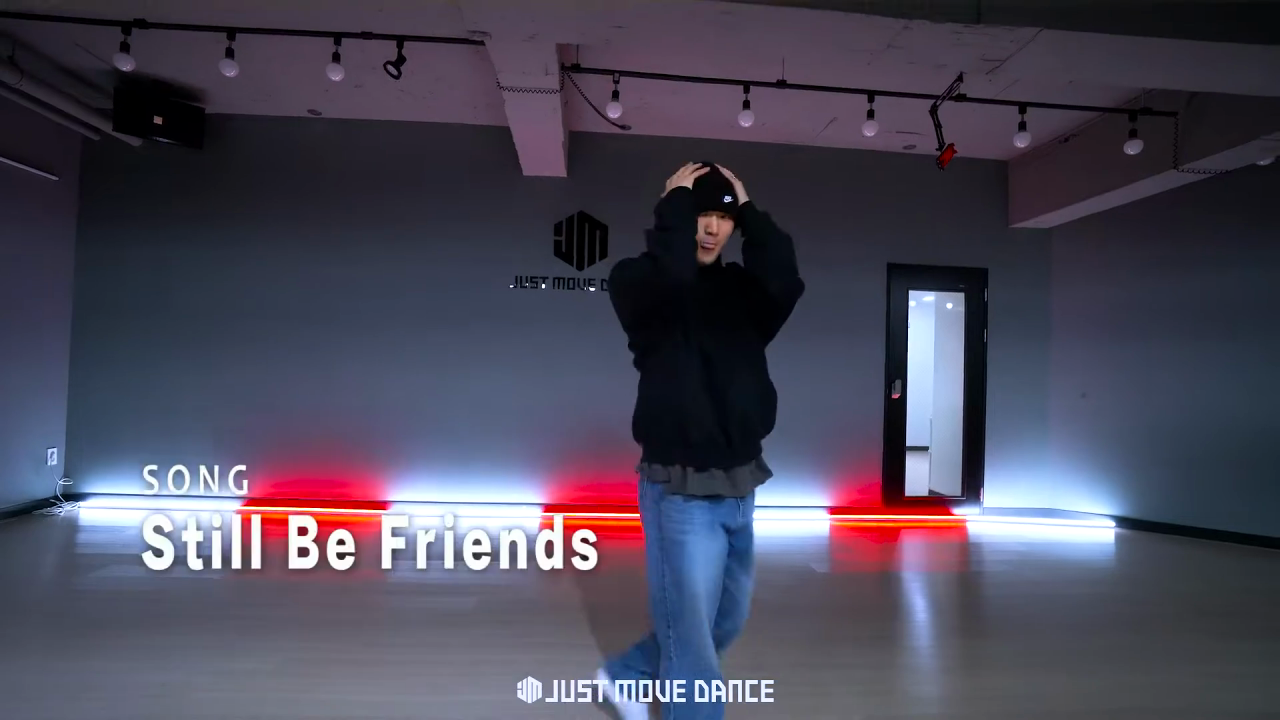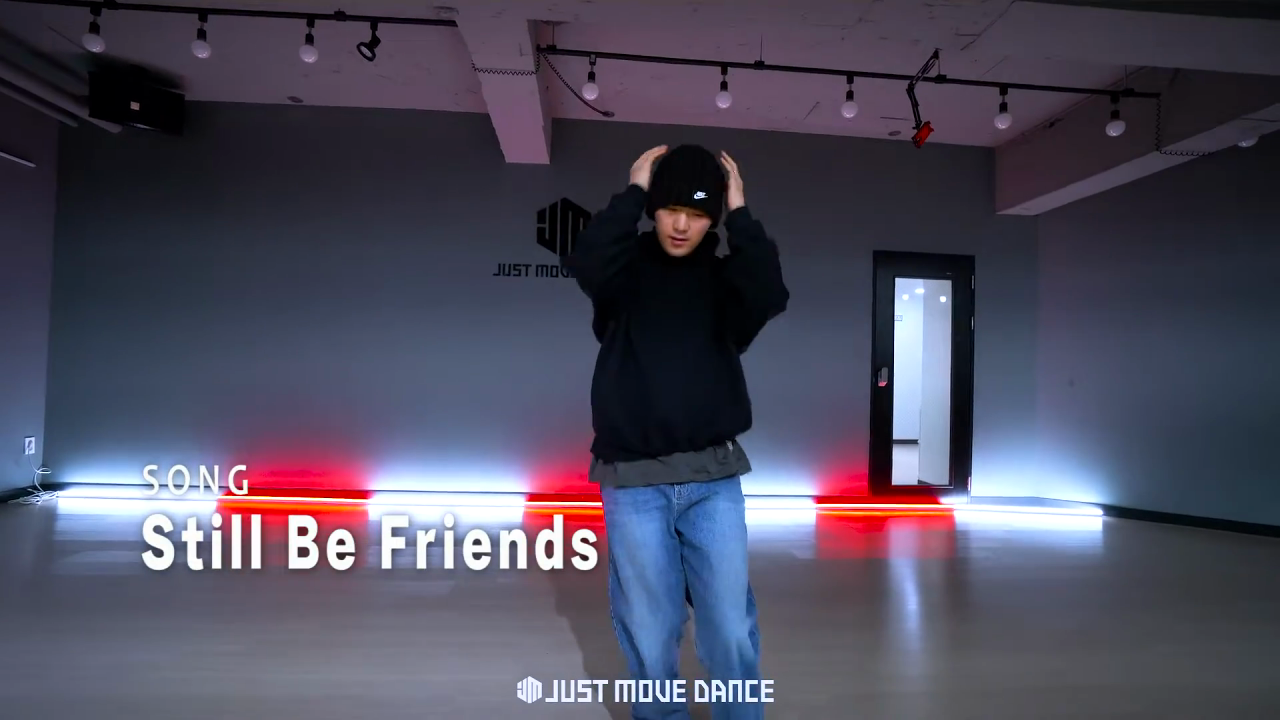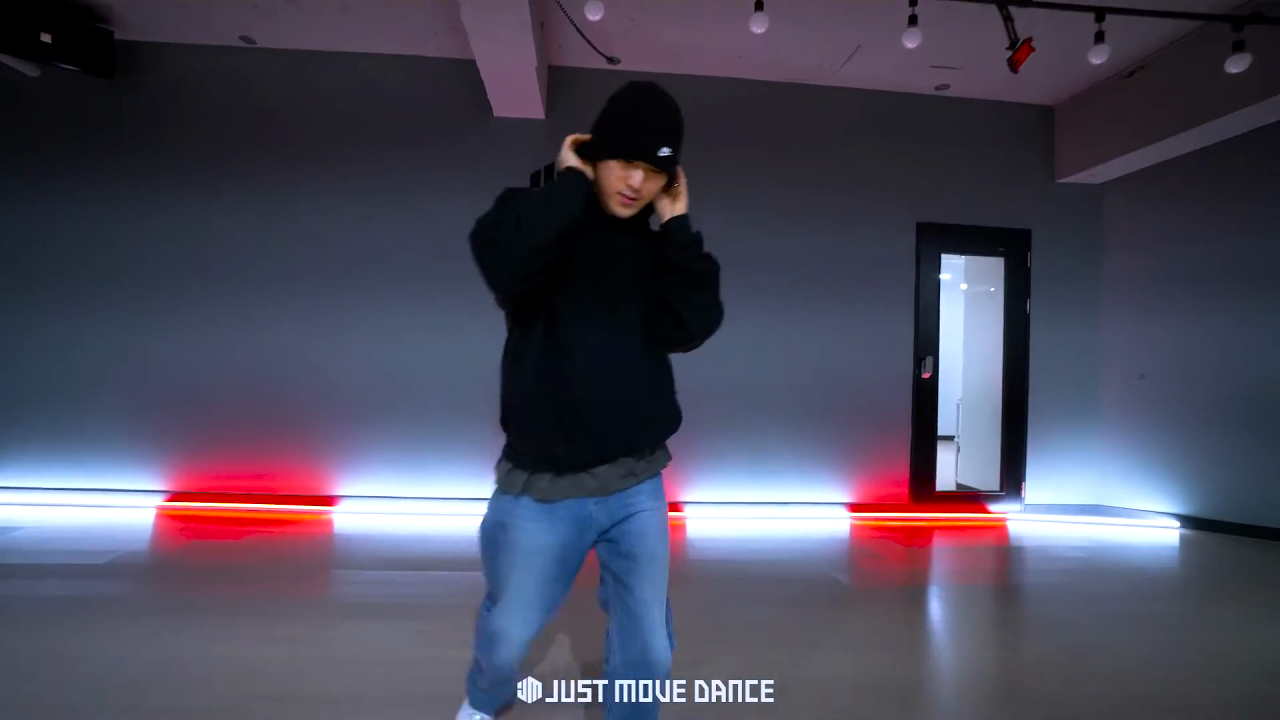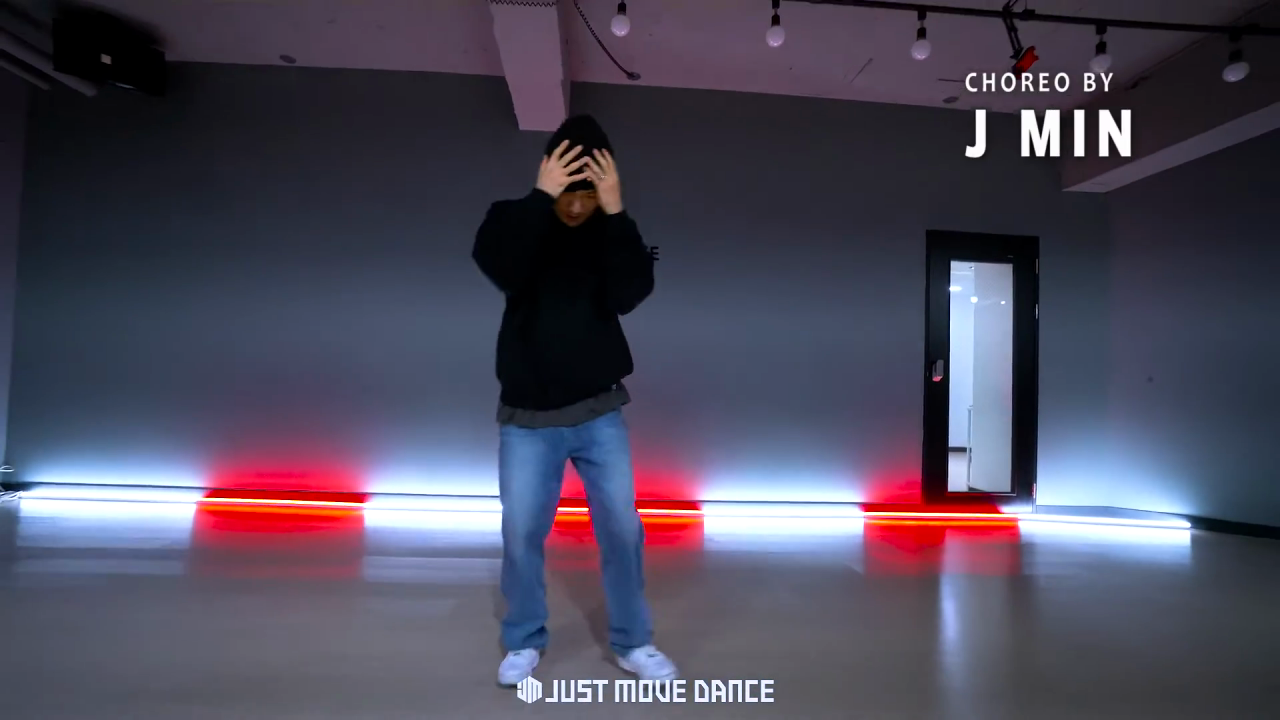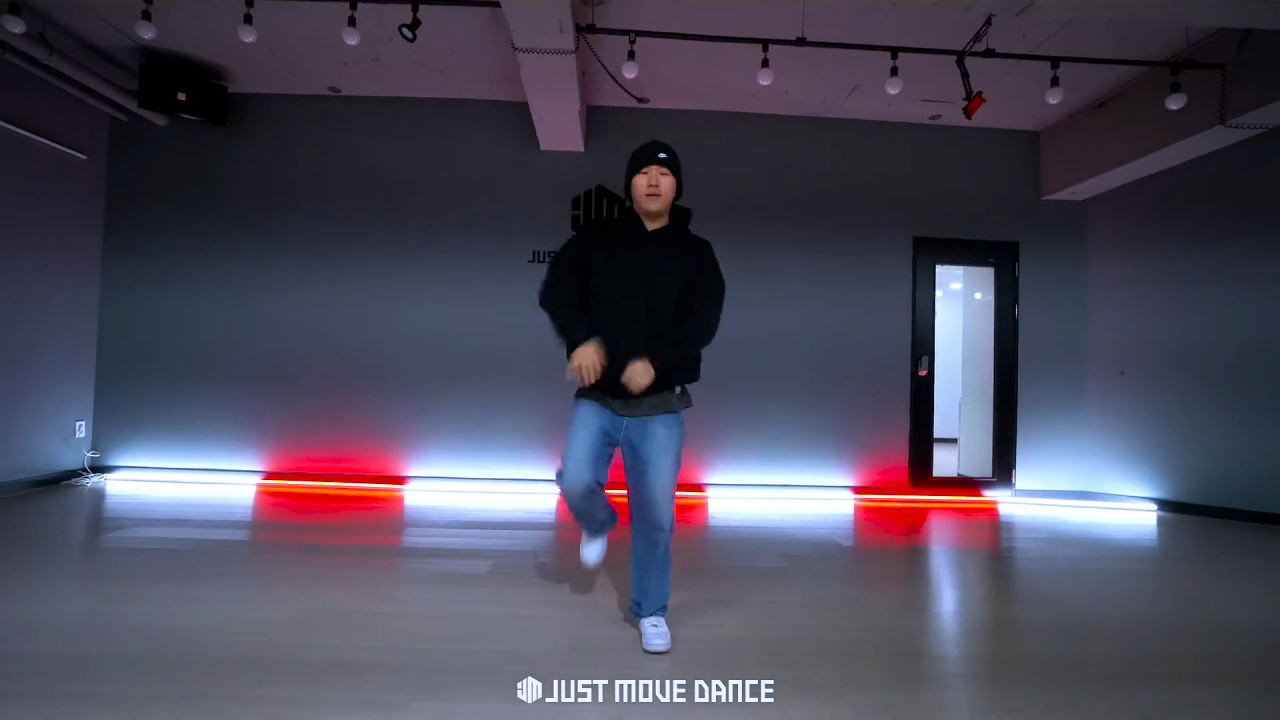
dt=1s
person 1, frame 1
left shoulder: (740, 289)
right shoulder: (642, 287)
left elbow: (785, 283)
right elbow: (671, 271)
left wrist: (747, 208)
right wrist: (677, 198)
left hip: (739, 483)
right hip: (682, 490)
left knee: (724, 621)
right knee: (693, 637)
left ankle: (626, 675)
person 1, frame 2
left shoulder: (725, 280)
right shoulder: (622, 272)
left elbow: (769, 296)
right elbow: (586, 264)
left wrist: (739, 212)
right wrist: (634, 189)
left hip: (714, 478)
right hip: (633, 481)
left knee: (730, 630)
right knee: (649, 631)
person 1, frame 3
left shoulder: (659, 251)
right shoulder: (535, 217)
left elbow: (690, 328)
right elbow: (506, 266)
left wrist: (679, 223)
right wrist: (568, 180)
left hip: (636, 483)
right hip: (540, 483)
left knee: (649, 648)
right knee: (509, 632)
person 1, frame 4
left shoulder: (609, 233)
right shoulder: (514, 221)
left elbow: (627, 294)
right elbow: (503, 271)
left wrist: (615, 213)
right wrist: (540, 196)
left hip: (599, 411)
right hip: (527, 417)
left knee: (621, 529)
right knee: (522, 534)
left ankle: (633, 644)
right ankle: (524, 640)
person 1, frame 5
left shoulder: (695, 253)
right shoulder: (595, 241)
left elbow: (700, 323)
right elbow: (557, 292)
left wrist: (653, 360)
right wrist: (581, 340)
left hip: (659, 405)
right hip: (597, 399)
left knee: (657, 512)
right knee: (577, 484)
left ankle: (650, 610)
right ankle: (600, 516)
